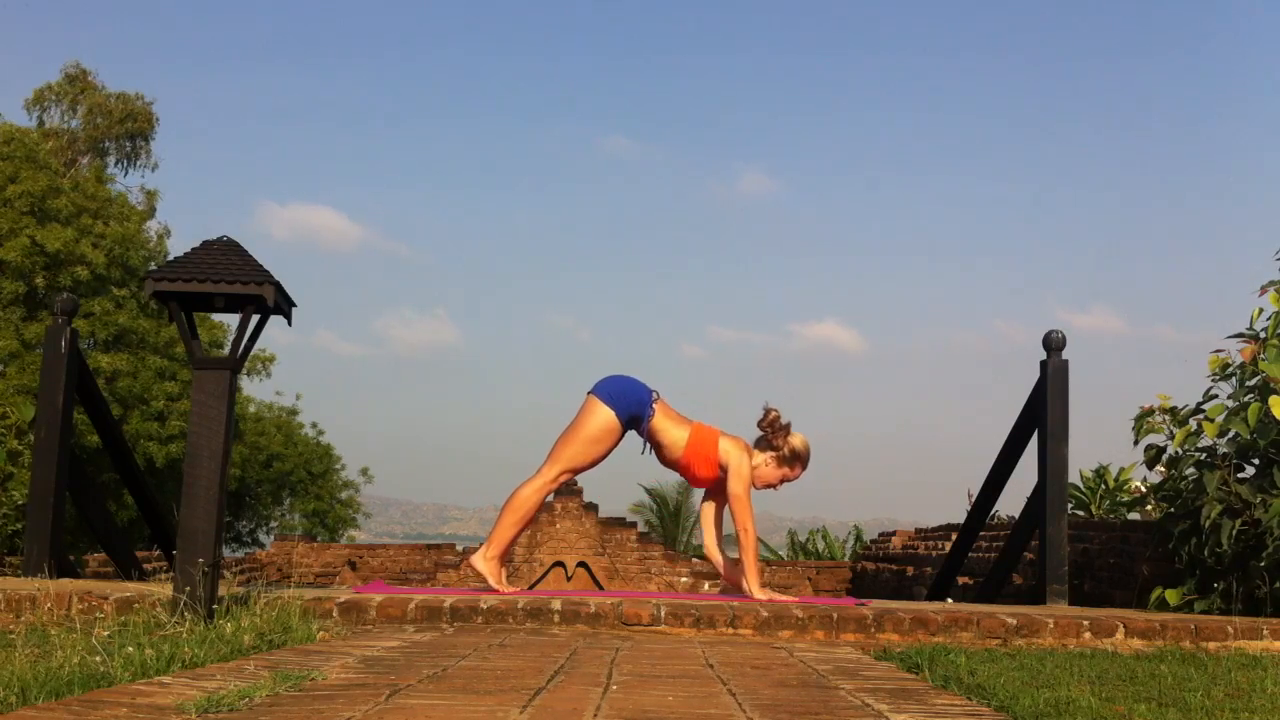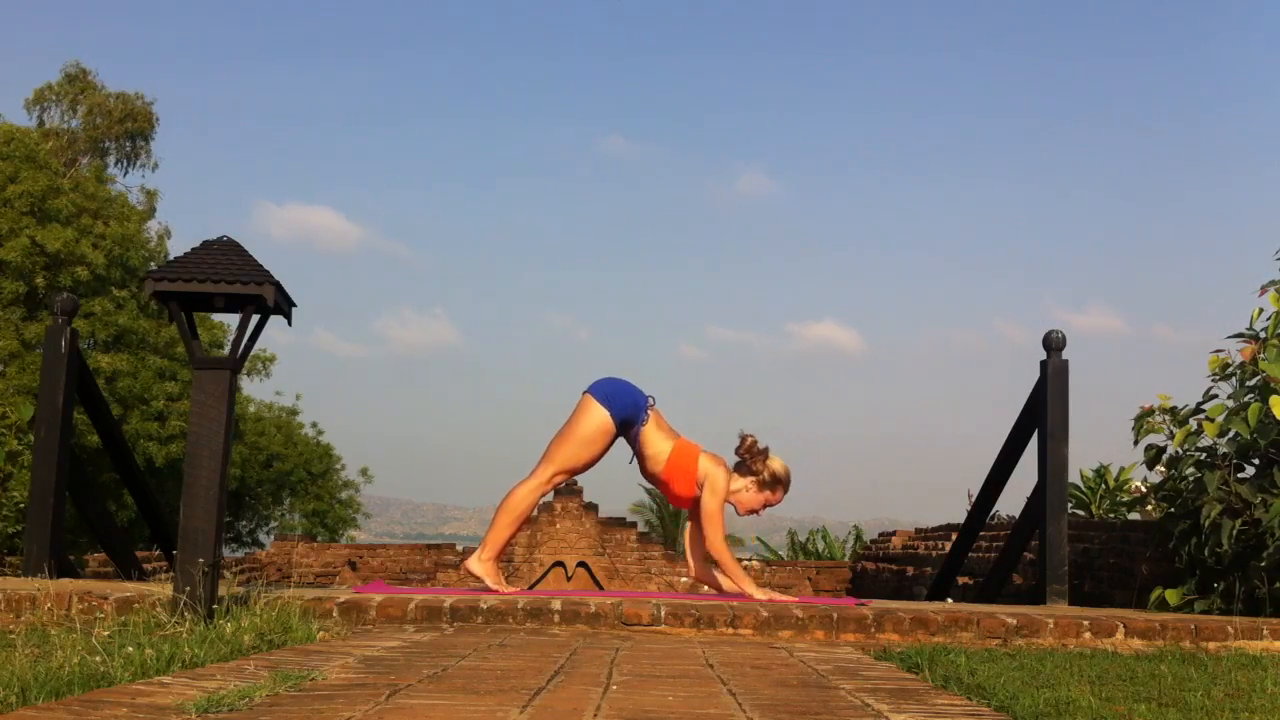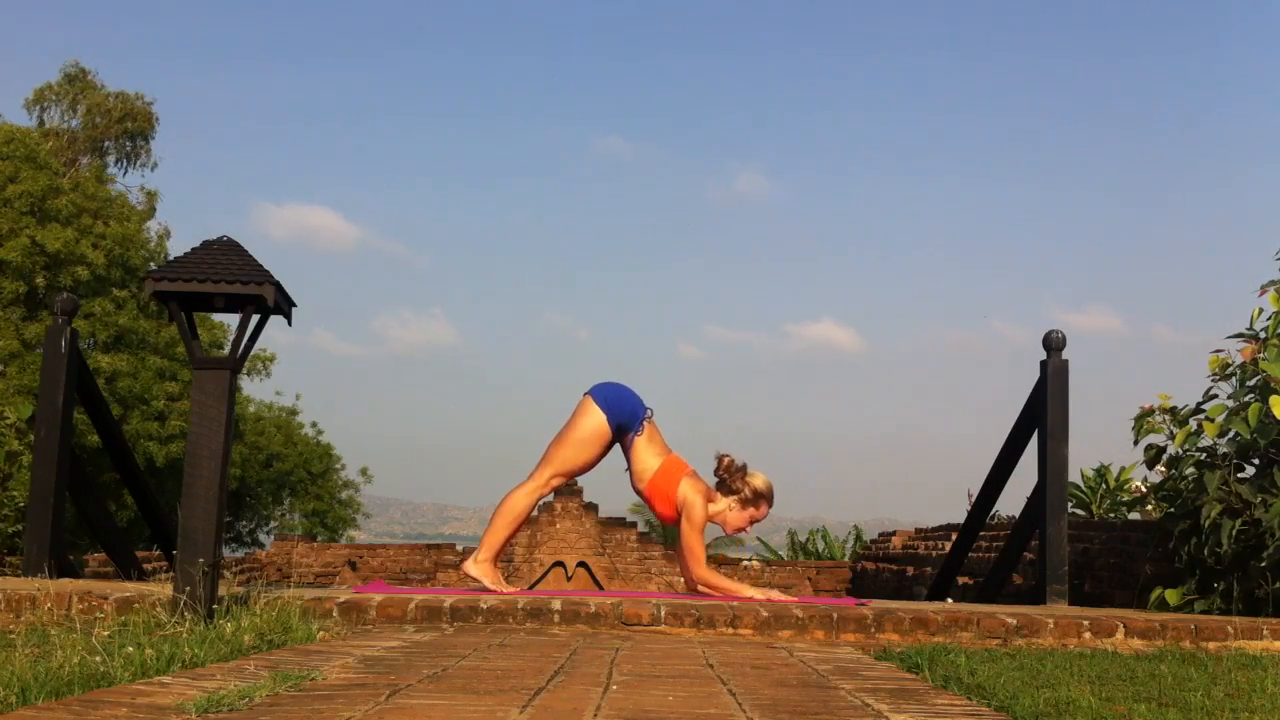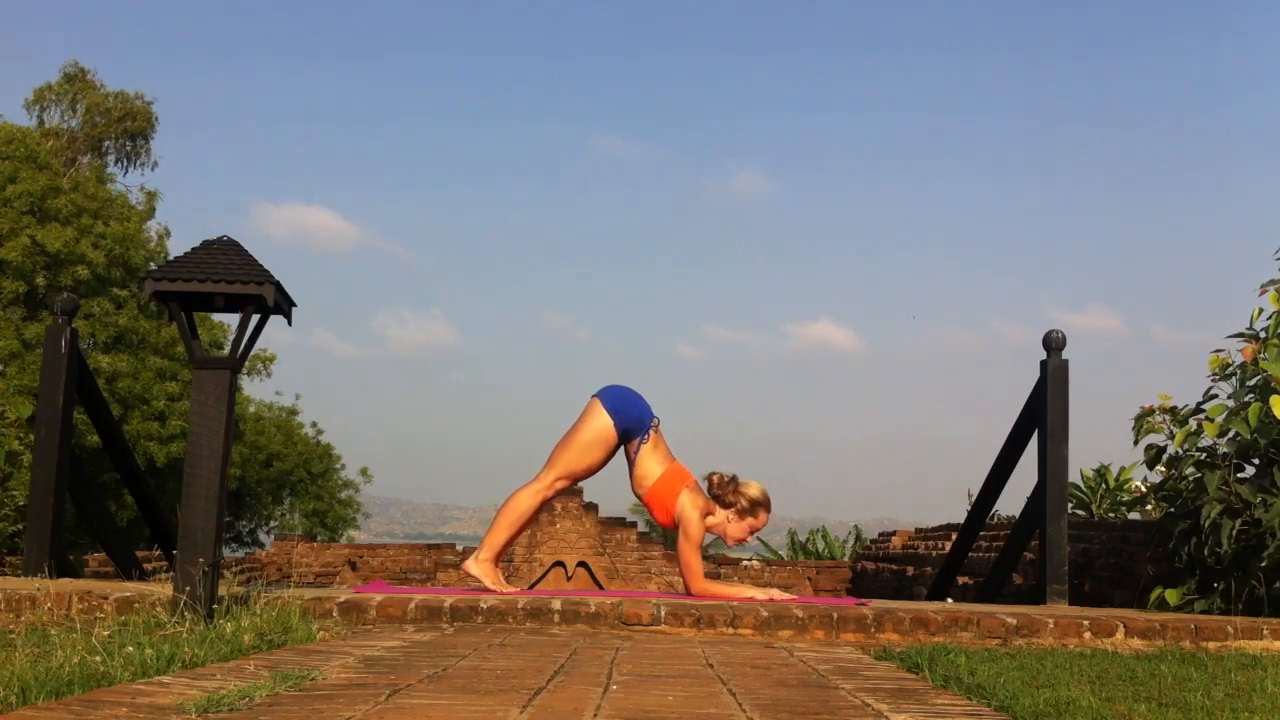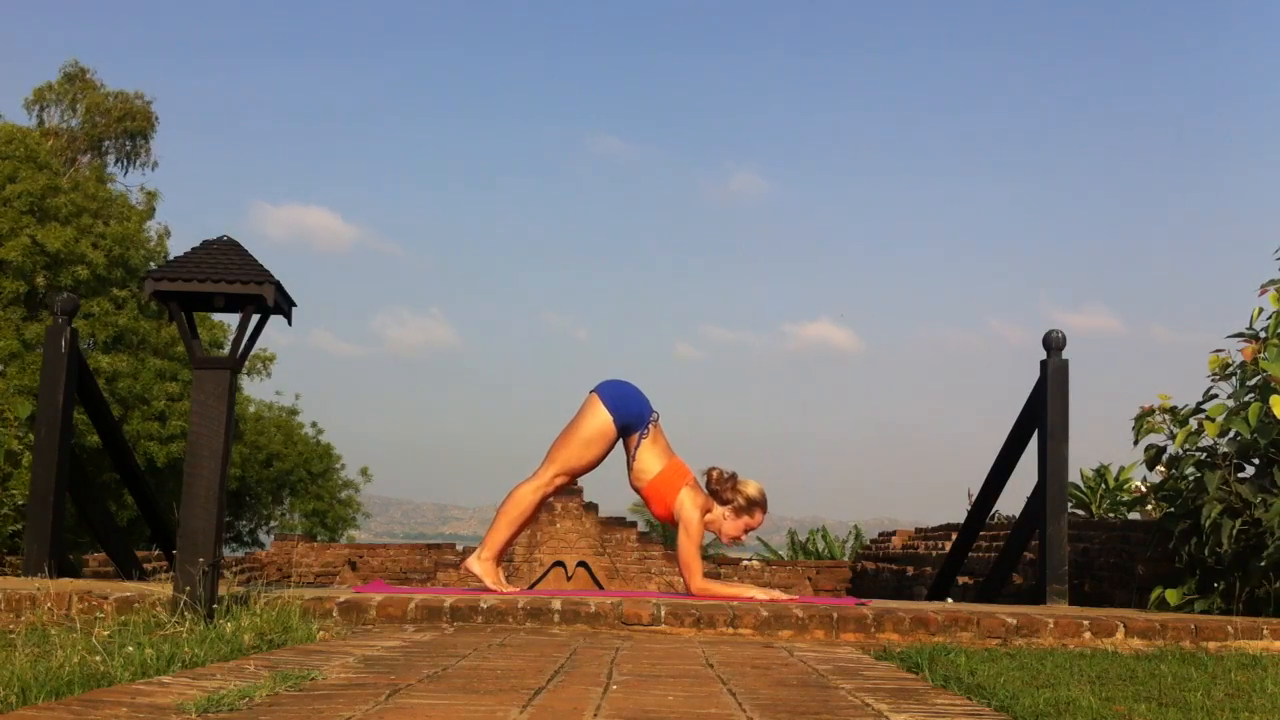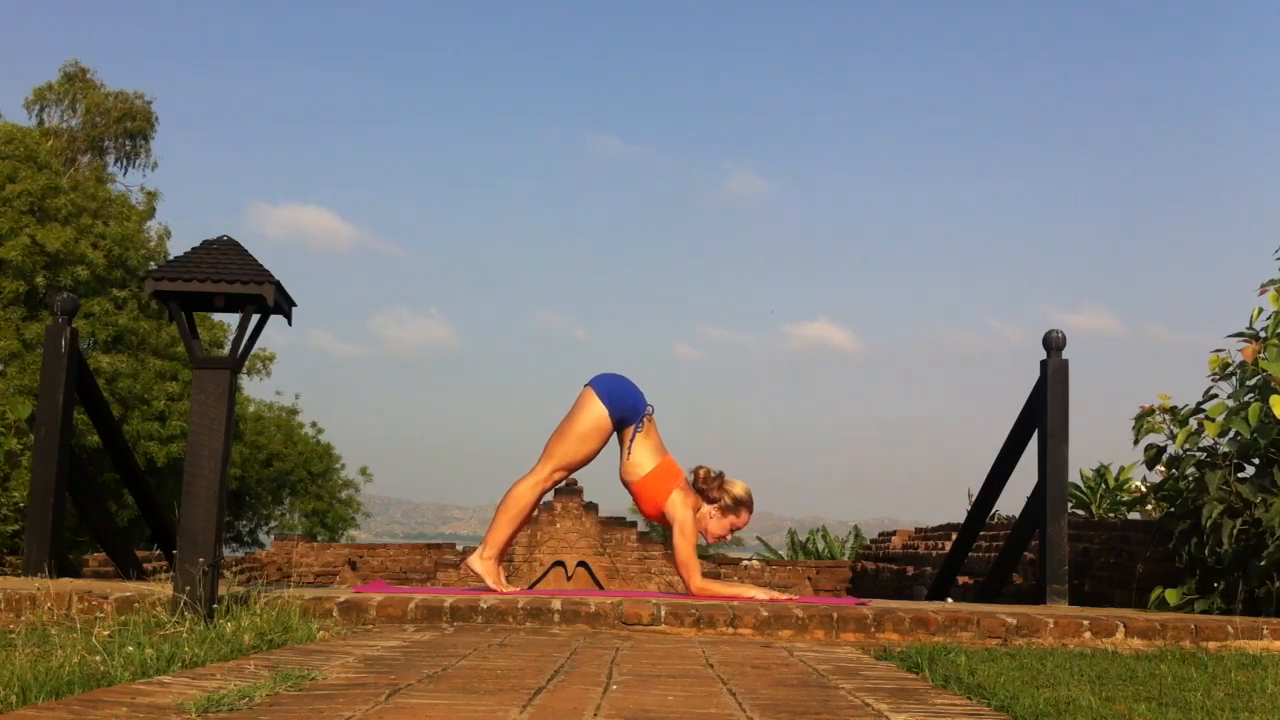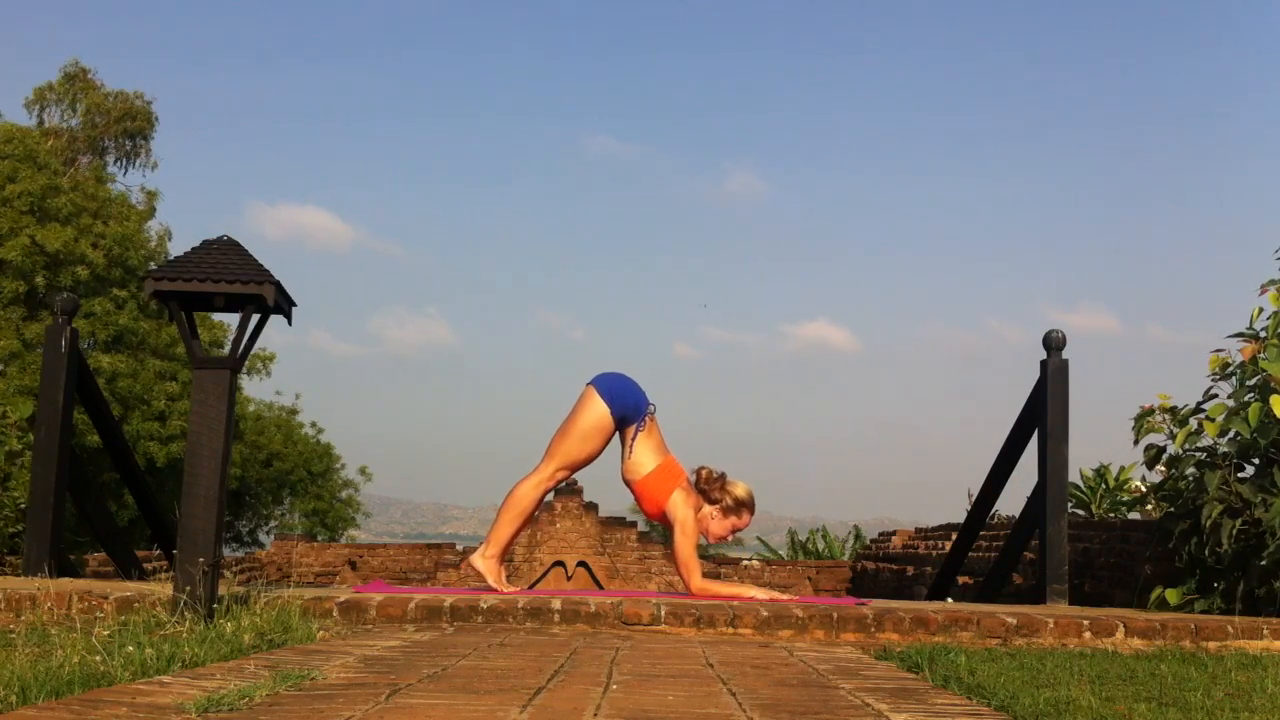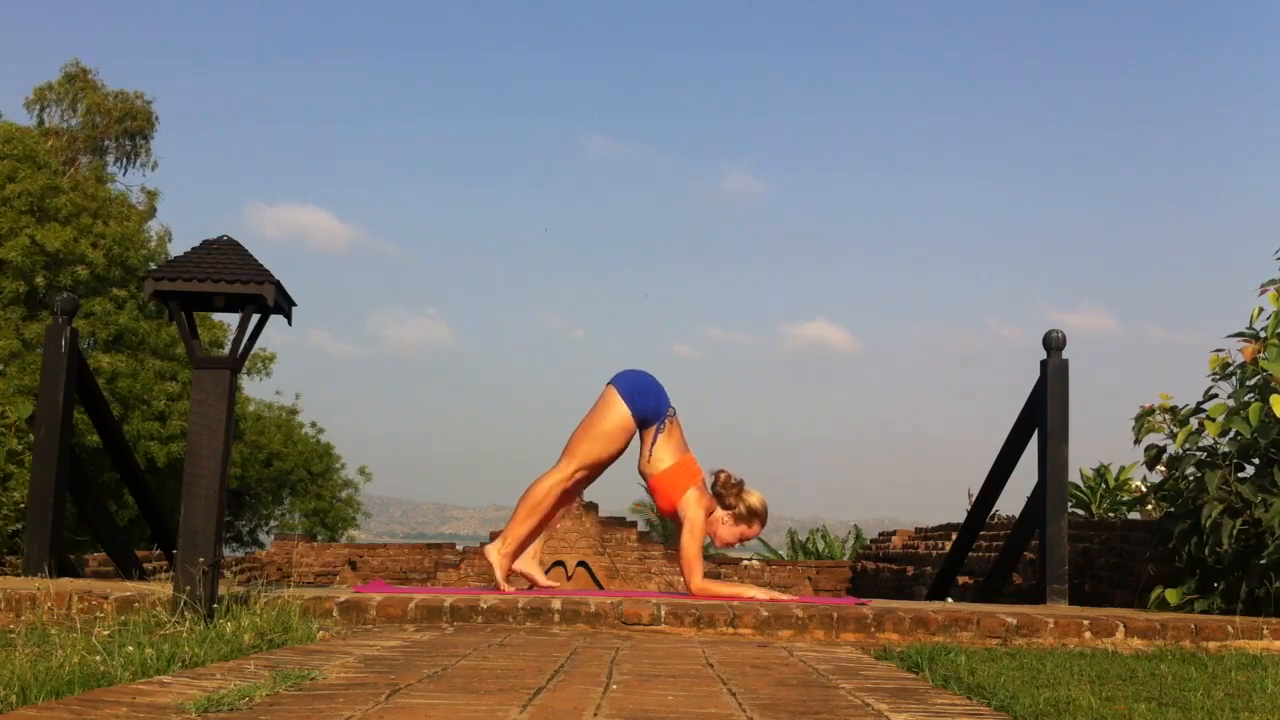
dt=0.4s
person 1, frame 1
left shoulder: (722, 476)
right shoulder: (738, 457)
left elbow: (712, 548)
right elbow: (745, 530)
left wrist: (749, 587)
right wrist: (756, 589)
left hip: (629, 406)
right hip: (623, 399)
left knee: (555, 478)
right knee: (551, 476)
left ankle: (495, 558)
right ankle: (489, 555)
person 1, frame 2
left shoulder: (703, 493)
right shoulder: (716, 477)
left elbow: (699, 567)
right elbow: (716, 548)
left wrist: (746, 590)
right wrist: (752, 589)
left hip: (622, 409)
right hip: (617, 401)
left knee: (550, 479)
right knee: (545, 477)
left ankle: (490, 559)
right ankle: (484, 558)
person 1, frame 3
left shoulder: (696, 504)
right shoulder: (695, 500)
left elbow: (694, 580)
right elbow: (699, 573)
left wrist: (748, 593)
right wrist: (751, 591)
left hip: (621, 415)
right hip: (614, 406)
left knee: (547, 483)
right knee: (543, 480)
left ankle: (488, 562)
right ankle: (481, 560)
person 1, frame 4
left shoulder: (699, 514)
right shoulder: (693, 512)
left elbow: (694, 583)
right elbow: (696, 586)
left wrist: (751, 592)
right wrist: (753, 591)
left hip: (626, 416)
right hip: (620, 410)
left knee: (553, 485)
right knee: (547, 482)
left ankle: (490, 560)
right ankle: (482, 558)
person 1, frame 5
left shoulder: (696, 508)
right shoulder: (692, 509)
left elbow: (695, 581)
right elbow: (696, 585)
left wrist: (750, 590)
right wrist: (752, 591)
left hip: (625, 408)
right hip: (620, 404)
left knee: (554, 482)
right knee: (548, 478)
left ankle: (493, 559)
right ankle: (484, 557)
person 1, frame 6
left shoulder: (684, 506)
right shoulder: (683, 509)
left elbow: (693, 580)
right elbow: (696, 585)
left wrist: (746, 590)
right wrist: (750, 591)
left hip: (621, 403)
right hip: (615, 398)
left knee: (551, 477)
right knee: (545, 474)
left ankle: (493, 558)
right ankle: (486, 556)
person 1, frame 7
left shoulder: (687, 507)
right shoulder: (685, 509)
left elbow: (693, 580)
right elbow: (696, 584)
right wrist: (751, 590)
left hip: (623, 402)
right hip: (616, 396)
left knee: (554, 476)
right knee: (548, 473)
left ankle: (494, 556)
right ankle: (489, 554)
person 1, frame 8
left shoulder: (699, 506)
right shoulder: (696, 509)
left elbow: (695, 579)
right elbow: (696, 584)
left wrist: (746, 590)
right wrist: (750, 590)
left hip: (642, 397)
right hip: (638, 394)
left knee: (577, 478)
right knee: (568, 473)
left ankle: (528, 555)
right ankle: (505, 549)
